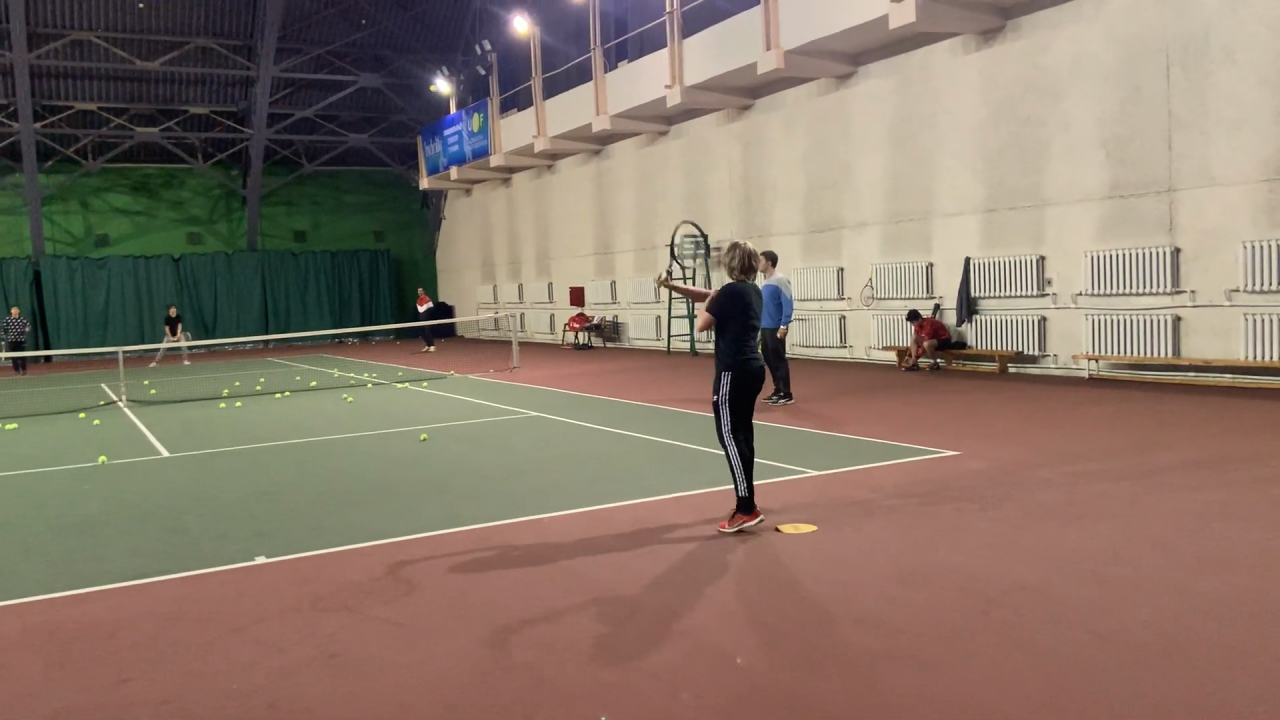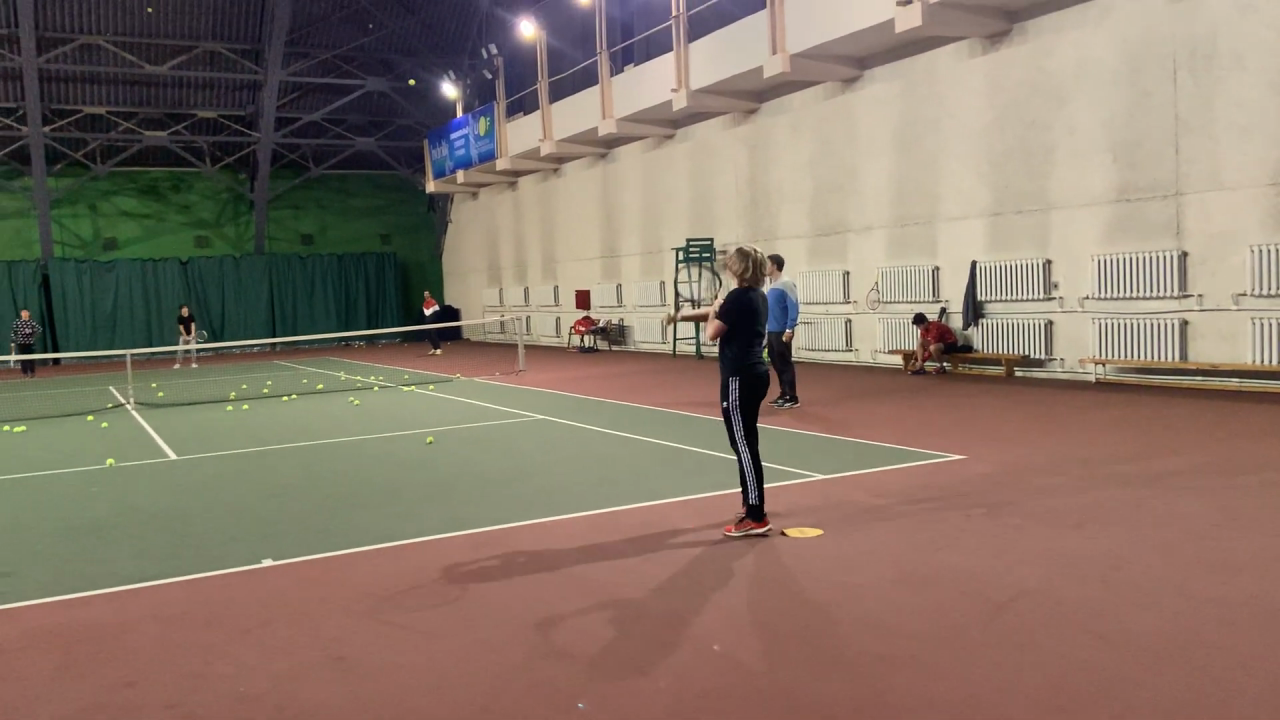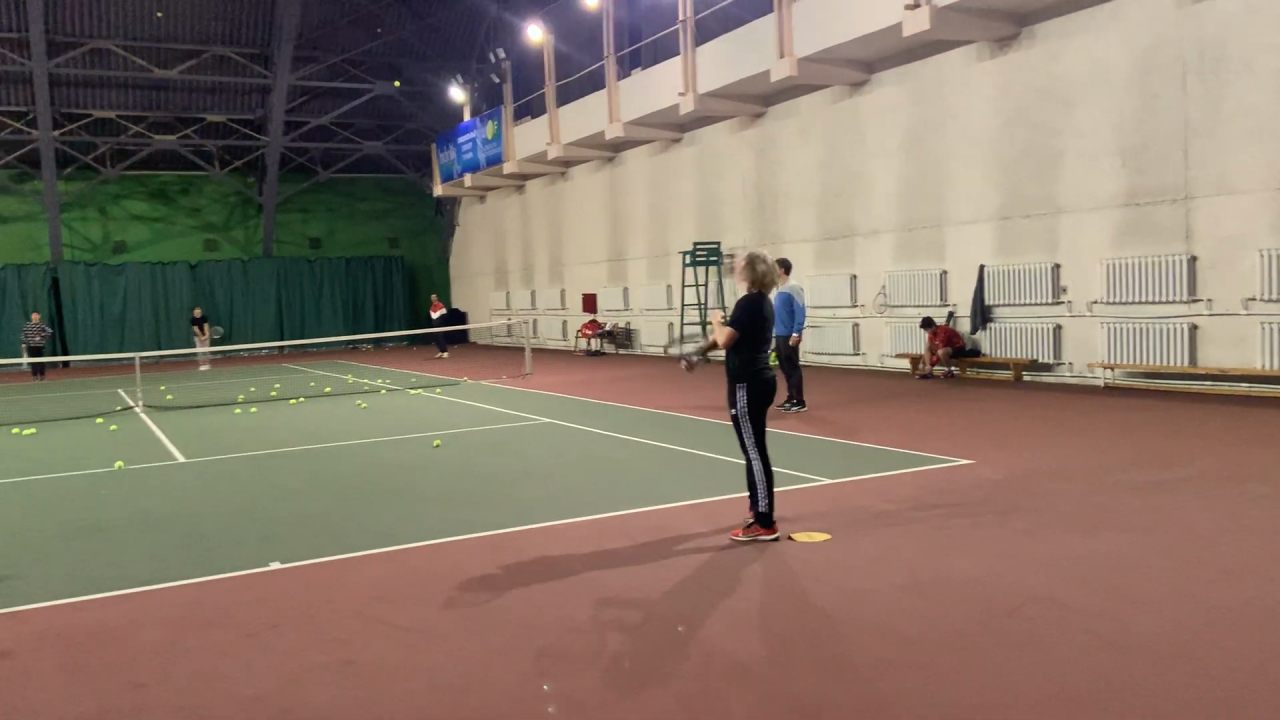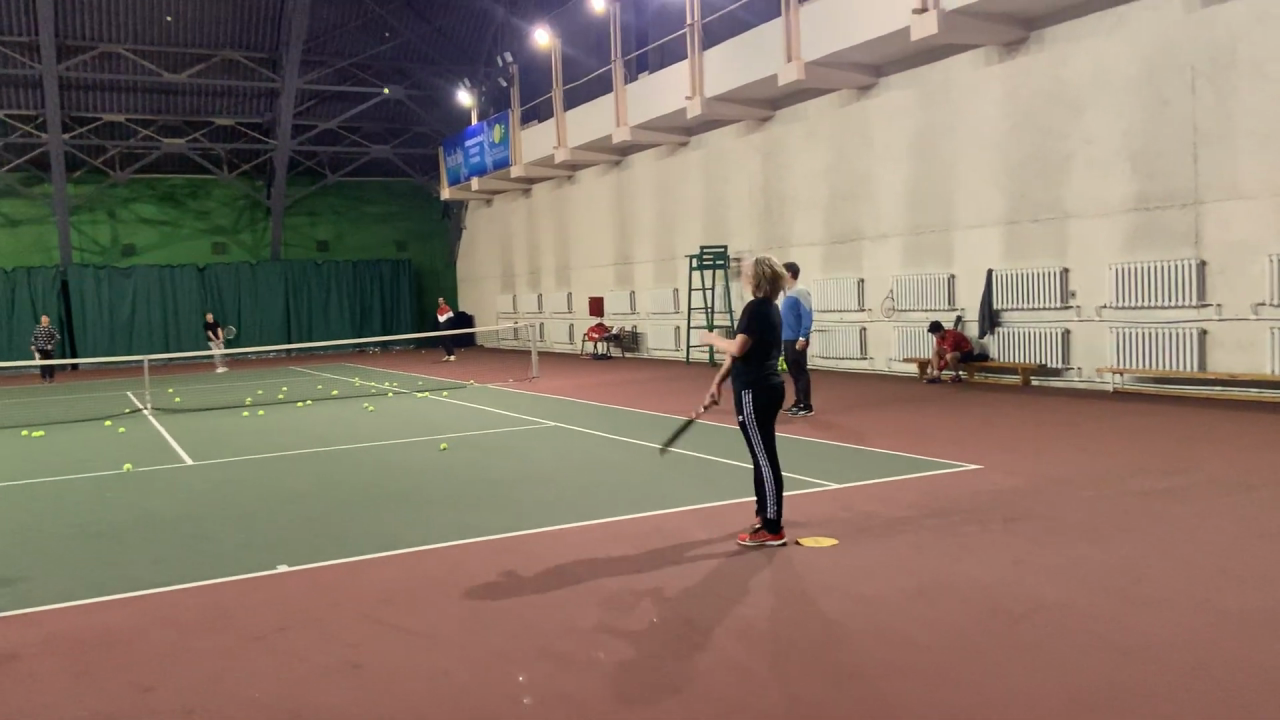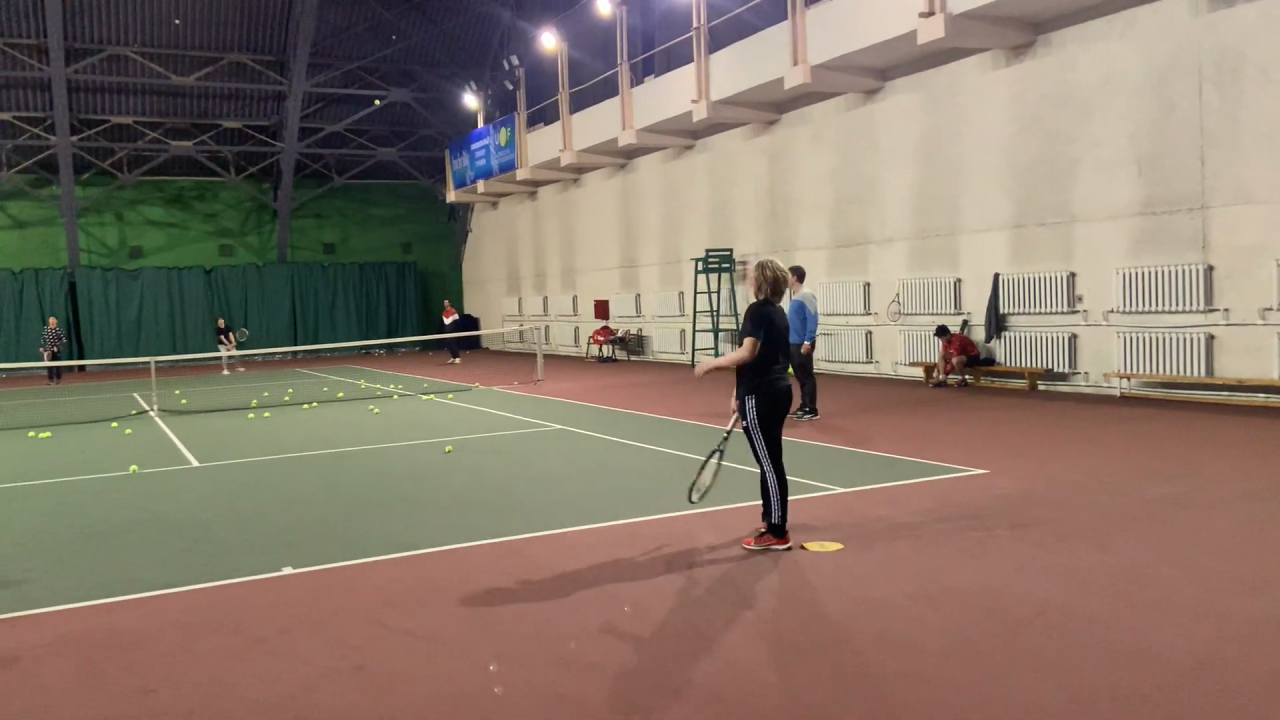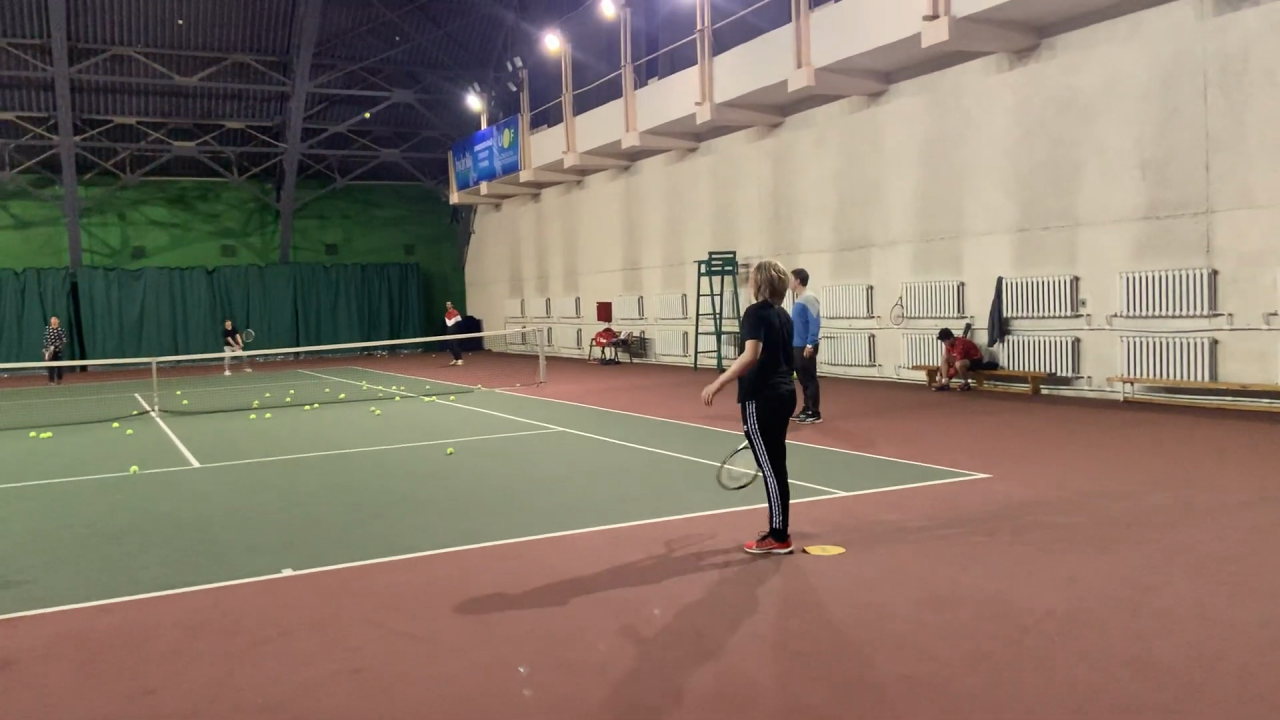
dt=0.1s
person 1, frame 1
left shoulder: (731, 291)
right shoulder: (752, 291)
left elbow: (701, 324)
right elbow: (709, 296)
left wrist: (707, 303)
right wrist: (673, 286)
left hip: (734, 372)
right hip: (751, 369)
left knee: (731, 439)
right knee: (742, 436)
left ankle: (747, 510)
right ankle: (745, 500)
person 1, frame 2
left shoulder: (738, 297)
right shoulder: (757, 296)
left elbow: (712, 333)
right elbow: (718, 309)
left wrist: (714, 310)
right wrist: (684, 315)
left hip: (740, 377)
right hip: (756, 374)
left knee: (743, 445)
right knee: (747, 441)
left ankle: (757, 517)
right ankle: (751, 504)
person 1, frame 3
left shoulder: (748, 303)
right shoulder: (761, 303)
left elbow: (724, 340)
right elbow: (735, 342)
left wrist: (716, 321)
right wrist: (698, 351)
left hip: (747, 384)
right hip: (760, 381)
left knee: (754, 451)
right knee: (754, 448)
left ankle: (765, 523)
right ankle: (757, 508)
person 1, frame 4
left shoulder: (756, 308)
right shoulder: (768, 308)
left elbow: (737, 349)
right elbow: (742, 352)
left wrist: (711, 339)
right wrist: (717, 381)
left hip: (754, 390)
right hip: (768, 387)
left knee: (764, 457)
right knee: (763, 454)
left ankle: (772, 529)
right ankle: (765, 513)
person 1, frame 5
left shoulder: (757, 310)
right shoulder: (778, 312)
left elbow: (748, 353)
left wrist: (711, 364)
right wrist: (739, 394)
left hip: (760, 395)
right hip: (779, 391)
left knee: (768, 461)
right knee: (771, 458)
left ankle: (777, 533)
right ankle: (770, 518)
person 1, frame 6
left shoulder: (755, 312)
right shoulder: (783, 315)
left elbow: (751, 357)
left wrist: (718, 383)
left hip: (761, 399)
right hip: (783, 394)
left knee: (770, 465)
right knee: (775, 462)
left ankle: (779, 537)
right ankle: (778, 526)
